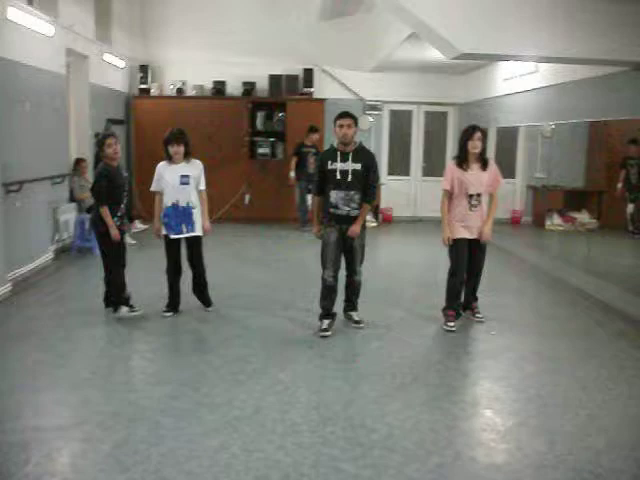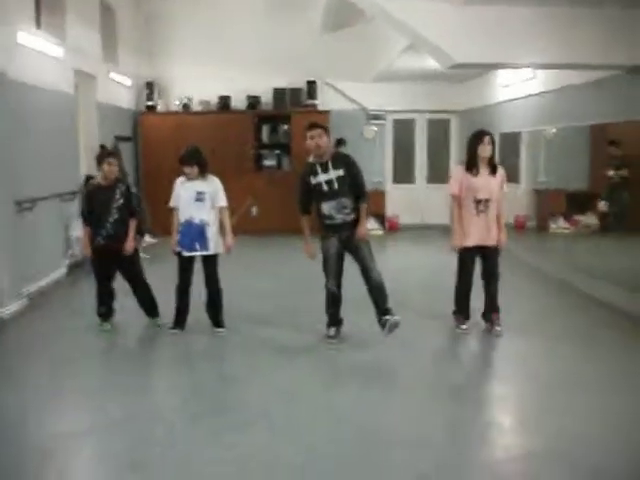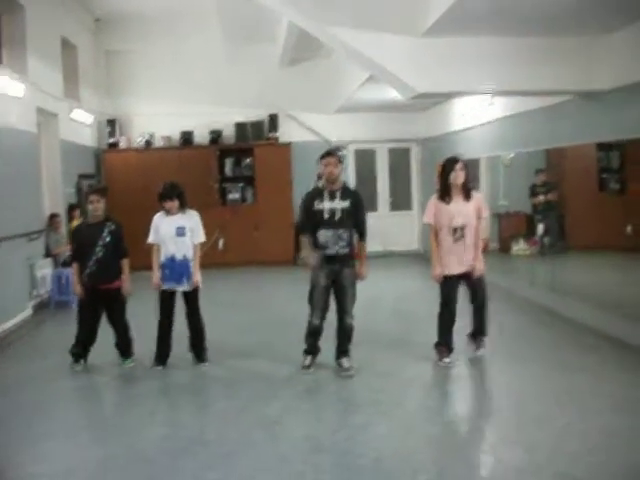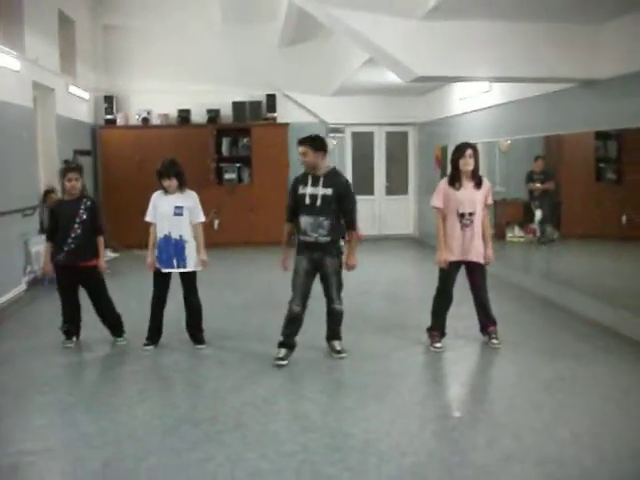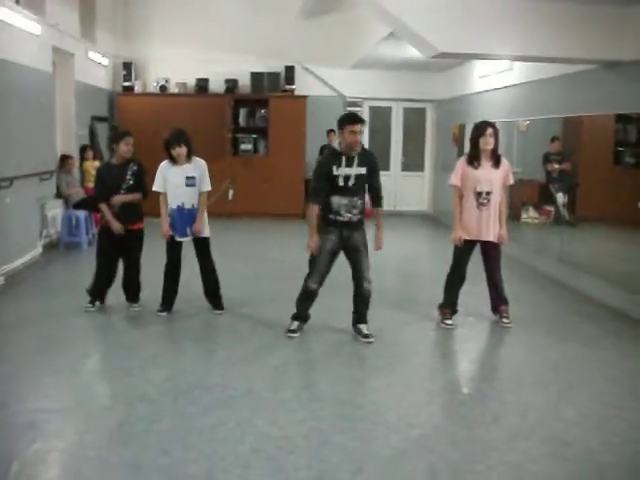
dt=1s
person 1, frame 1
left shoulder: (366, 157)
right shoulder: (327, 157)
left elbow: (370, 194)
right elbow: (319, 192)
left wrist: (358, 223)
right wrist: (316, 221)
left hip: (355, 224)
right hip: (331, 223)
left knee: (355, 271)
right knee: (329, 272)
left ankle: (351, 309)
right ankle: (326, 316)
person 1, frame 2
left shoulder: (345, 161)
right shoulder: (307, 173)
left elbow: (361, 193)
right elbow: (305, 210)
left wrist: (363, 223)
right wrist: (307, 241)
left hip: (354, 228)
right hip: (330, 234)
left knee: (371, 271)
right knee: (332, 281)
left ankle: (385, 316)
right ankle: (333, 323)
person 1, frame 3
left shoulder: (352, 197)
right shoulder: (311, 198)
left elbow: (361, 232)
right elbow: (304, 230)
left wrist: (362, 263)
right wrist: (307, 251)
left hip: (346, 264)
right hip: (321, 264)
left knee: (346, 313)
right knee: (317, 312)
left ankle: (343, 355)
right ankle: (311, 352)
person 1, frame 4
left shoulder: (340, 183)
right shoulder: (299, 182)
left elbow: (350, 220)
right elbow: (291, 218)
left wrist: (351, 253)
right wrist: (285, 249)
left hip: (330, 251)
right hip: (304, 251)
left knee: (334, 299)
right knee: (297, 300)
left ankle: (334, 339)
right ankle: (286, 345)
person 1, frame 5
left shoulder: (369, 159)
right shoulder: (328, 160)
left elbow: (376, 196)
right elbow: (315, 198)
left wrist: (379, 230)
right wrist: (313, 232)
left hip: (356, 229)
right hip: (329, 228)
left knee: (363, 278)
right knee: (315, 276)
left ankle: (360, 322)
right ankle: (300, 317)
person 2, frame 1
left shoulder: (490, 167)
right shoulder: (453, 167)
left elbow: (493, 199)
right elbow: (446, 199)
left wrist: (488, 224)
right wrist: (445, 227)
left hip: (480, 229)
right hip: (458, 228)
left knee: (476, 270)
right knee: (457, 270)
left ankle: (470, 303)
right ankle: (451, 311)
person 2, frame 2
left shoulder: (499, 173)
right shoulder: (462, 173)
left elbow: (499, 205)
right elbow: (455, 205)
left wrist: (502, 231)
right wrist: (456, 234)
left hip: (490, 235)
right hip: (468, 235)
left knee: (492, 275)
right knee: (465, 276)
left ankle: (492, 315)
right ankle: (461, 315)
person 2, frame 3
left shoulder: (475, 198)
right shoulder: (437, 201)
left elbow: (480, 230)
right elbow: (433, 235)
left wrist: (479, 258)
right wrist: (436, 264)
left hip: (471, 261)
right hip: (448, 263)
left knee: (480, 300)
right knee: (448, 307)
left ankle: (478, 336)
right ankle: (444, 347)
person 2, frame 4
left shoulder: (483, 185)
right shoulder: (445, 185)
left elbow: (485, 217)
right elbow: (440, 220)
left wrist: (489, 246)
right wrist: (441, 249)
left hip: (475, 249)
right hip: (451, 250)
left knee: (480, 290)
right knee: (444, 291)
left ankle: (489, 328)
right ankle: (436, 332)
person 2, frame 5
left shoulder: (502, 165)
right shoulder: (464, 163)
left elbow: (502, 198)
right elbow: (457, 198)
left wrist: (503, 227)
right wrist: (456, 227)
left hip: (491, 229)
right hip: (467, 229)
left knee: (494, 270)
right knee: (458, 270)
left ankle: (501, 307)
right ankle: (447, 308)
person 3, frame 1
left shoulder: (196, 166)
right shoulder: (161, 168)
left elbow: (202, 194)
right elbow: (158, 196)
left wrist: (206, 219)
right wrist: (156, 221)
left hip: (192, 221)
right hip: (170, 223)
left knee: (196, 261)
right knee: (172, 265)
left ankle: (204, 297)
right ankle: (173, 303)
person 3, frame 2
left shoulder: (213, 183)
right shoulder: (179, 183)
left elbow: (222, 210)
right elbow: (176, 212)
left wrist: (228, 235)
right wrist: (174, 236)
left hip: (208, 240)
right hip: (185, 240)
left knee: (212, 280)
right knee: (183, 281)
left ankle: (217, 320)
right ankle: (179, 320)
person 3, frame 3
left shoulder: (192, 217)
right shoulder: (158, 219)
left elbow: (197, 246)
right elbow: (156, 248)
left wrist: (196, 272)
right wrist: (155, 273)
left hip: (188, 275)
right hip: (166, 276)
left knee: (193, 314)
right knee: (165, 316)
left ankle: (199, 352)
right ankle: (161, 356)
person 3, frame 4
left shoulder: (190, 197)
right shoulder: (156, 197)
left elbow: (198, 226)
right elbow: (153, 227)
left wrist: (201, 251)
right wrist: (150, 253)
left hip: (186, 255)
right hip: (162, 255)
left knee: (191, 295)
right knee: (158, 296)
left ankle: (196, 334)
right ankle: (153, 336)
person 3, frame 5
left shoulder: (199, 165)
right shoulder: (164, 167)
left elbow: (203, 195)
right elbow: (163, 196)
left wrist: (199, 221)
right wrist: (164, 222)
left hip: (197, 223)
right hip: (174, 224)
left knee: (206, 261)
right knee: (172, 263)
left ankle: (215, 300)
right ankle: (167, 302)
person 4, frame 1
left shoulder: (117, 169)
right shoulder: (103, 172)
right elbow: (101, 202)
right wrist: (111, 227)
left hip: (117, 224)
right hip: (106, 226)
left knee: (117, 264)
right knee: (114, 264)
left ankle: (113, 299)
right ankle: (122, 304)
person 4, frame 2
left shoulder: (123, 188)
right shoulder: (91, 191)
left elbow: (132, 215)
right elbow: (87, 221)
left wrist: (131, 239)
right wrist: (86, 244)
left hip: (124, 244)
right hip: (101, 246)
left knee: (137, 280)
right knee: (103, 282)
left ankle: (153, 313)
right ankle: (105, 315)
person 4, frame 3
left shoulder: (114, 226)
right shoulder: (80, 230)
left elbow: (123, 255)
right elbow: (75, 259)
left wrist: (126, 279)
right wrist: (76, 282)
left hip: (112, 284)
right hip: (88, 285)
left knee: (119, 321)
right knee: (86, 322)
left ankle: (126, 354)
right ankle: (79, 356)
person 4, frame 4
left shoulder: (90, 204)
right shoulder: (56, 208)
left elbow: (98, 232)
right elbow: (50, 237)
left wrist: (101, 257)
right wrist: (47, 261)
left hip: (89, 262)
right hip: (64, 263)
left knee: (101, 298)
right knee: (69, 300)
left ankle: (117, 331)
right ankle: (71, 333)
person 4, frame 5
left shoulder: (137, 167)
right shoulder: (104, 170)
left elbow: (143, 194)
right elbow: (100, 200)
left wrist: (123, 198)
right wrist: (112, 221)
left hip: (134, 225)
right hip: (110, 225)
left knee: (132, 264)
right knee: (105, 263)
left ankle: (133, 298)
right ankle: (96, 297)
